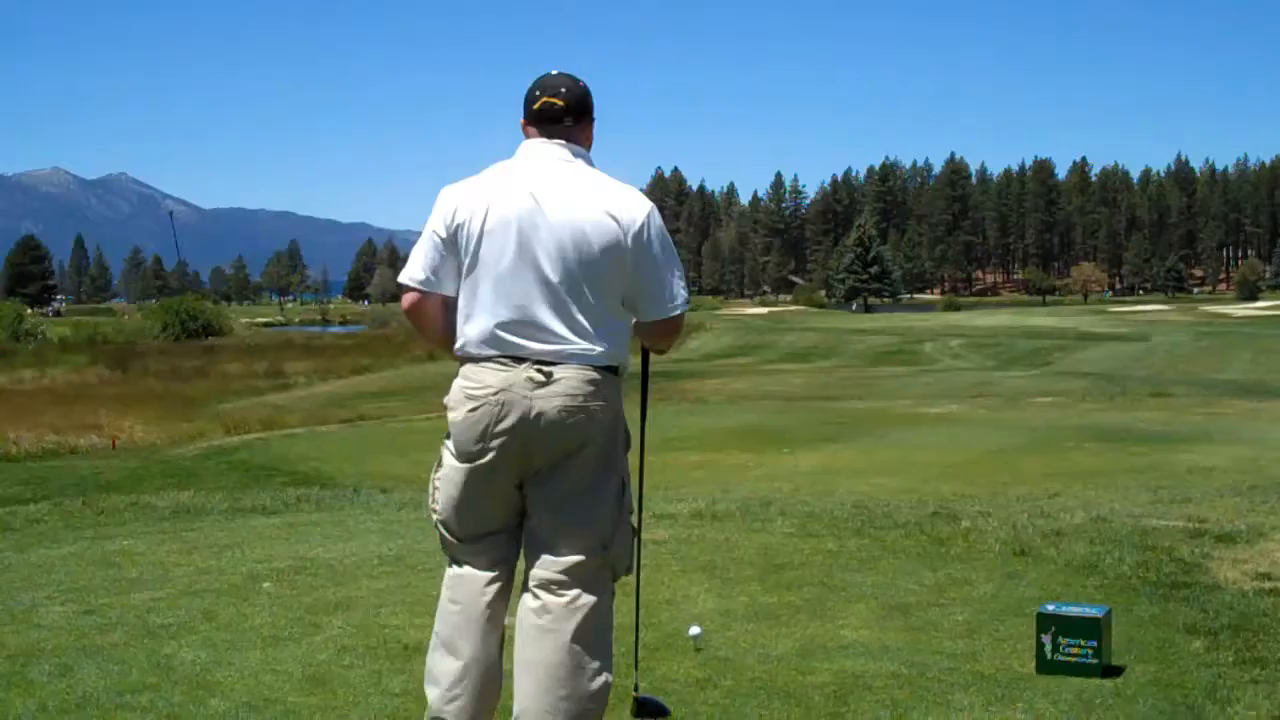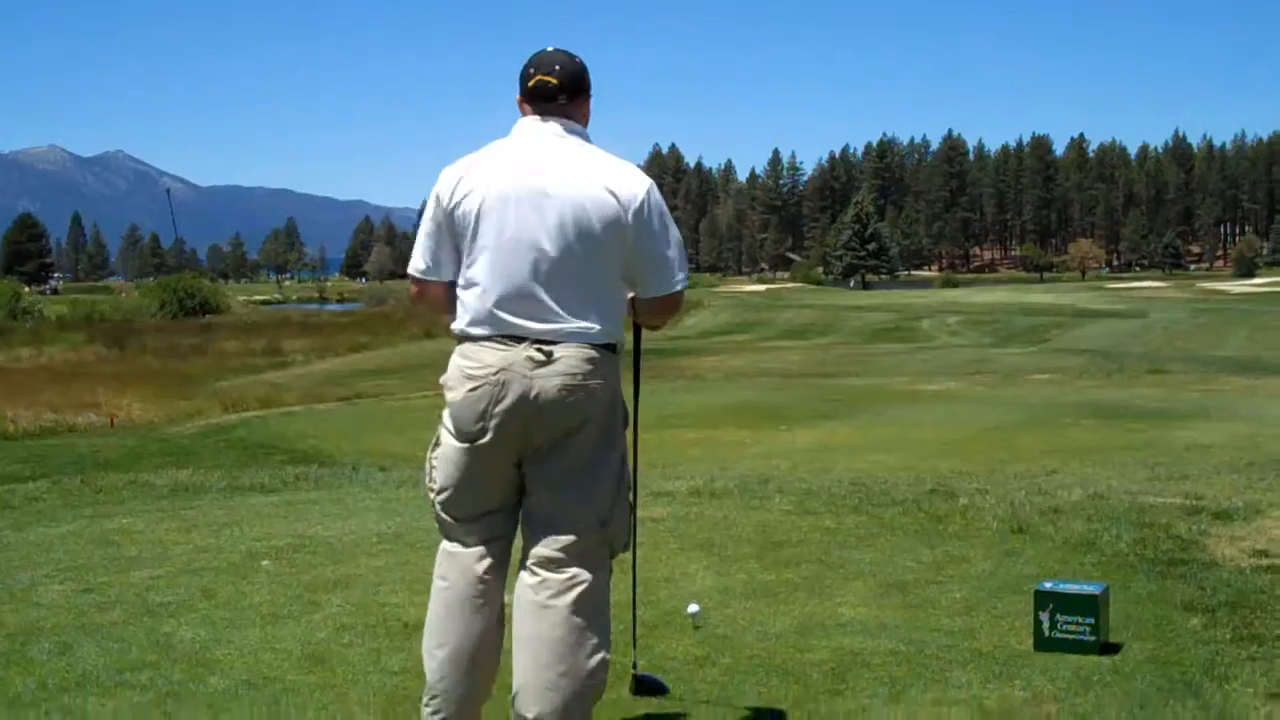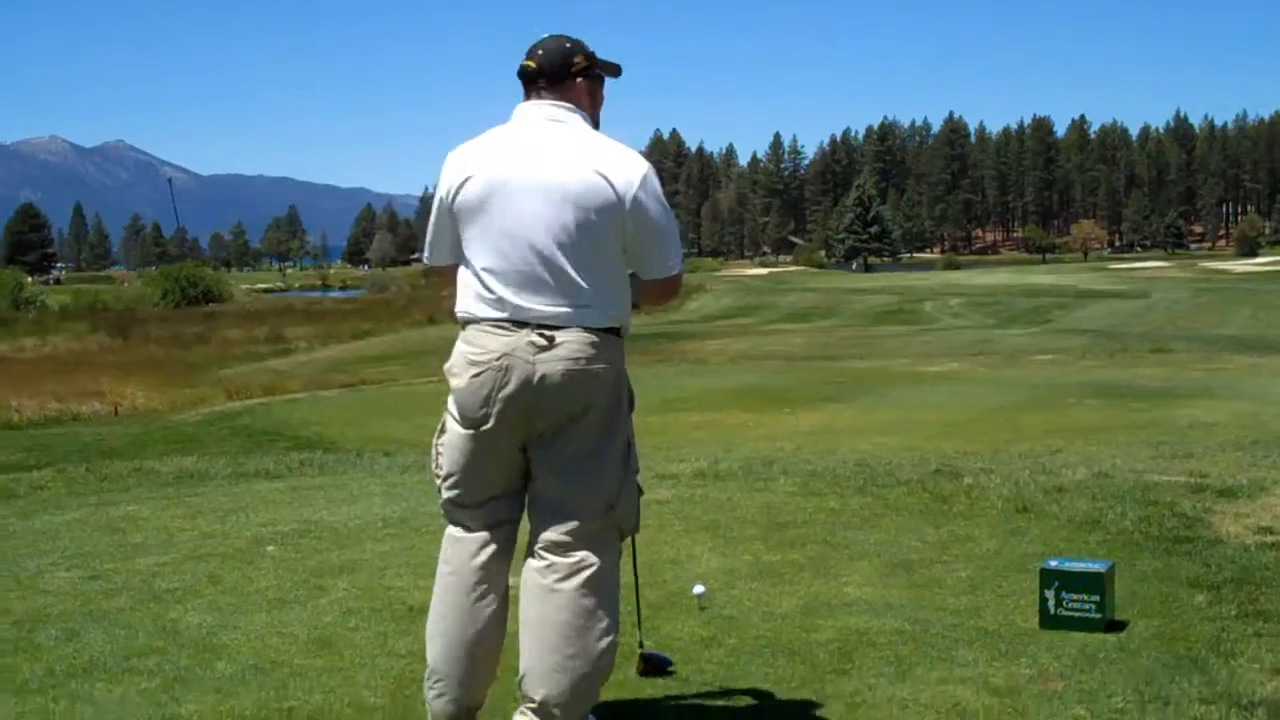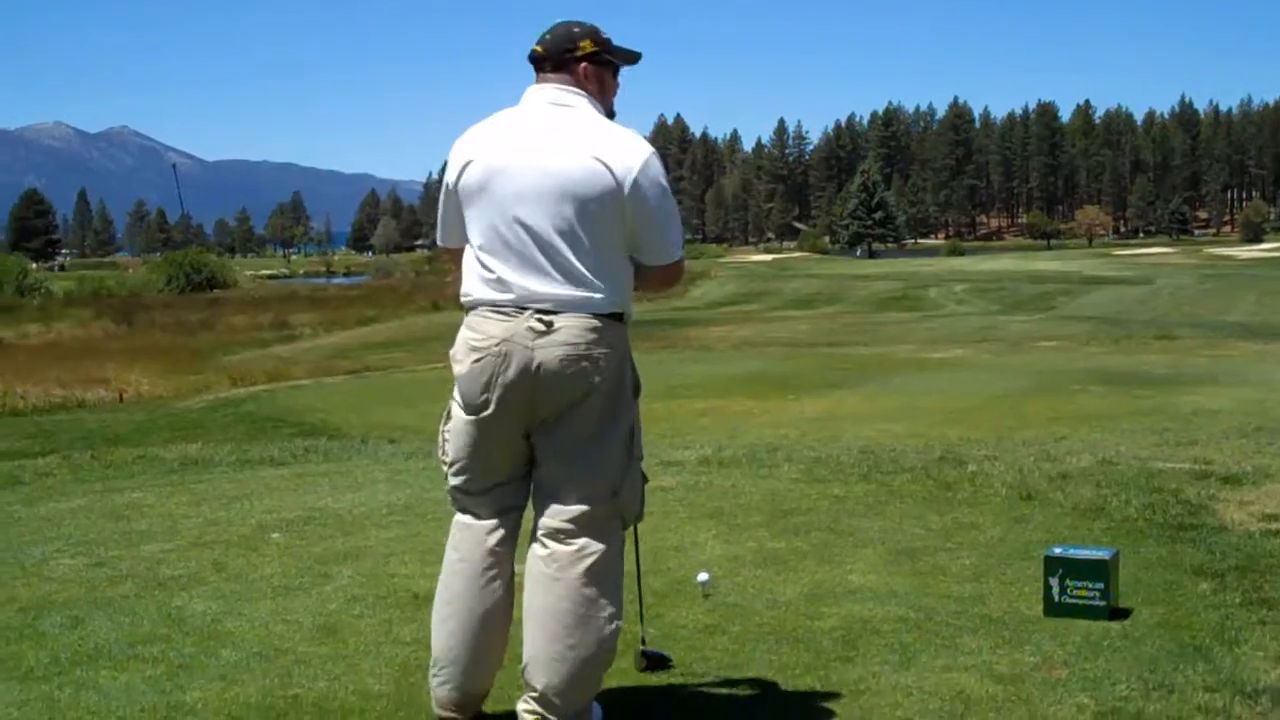
dt=0.2s
person 1, frame 1
left shoulder: (464, 197)
right shoulder: (629, 207)
left elbow: (420, 305)
right elbow: (664, 330)
left hip: (486, 394)
right hip: (580, 400)
left knee: (473, 570)
right knee: (569, 582)
person 1, frame 2
left shoulder: (462, 175)
right shoulder: (626, 183)
left elbow: (427, 290)
right elbow: (665, 303)
left hip: (482, 371)
right hip: (577, 377)
left knee: (468, 551)
right knee: (566, 561)
person 1, frame 3
left shoulder: (465, 161)
right shoulder: (623, 167)
left elbow: (444, 268)
right elbow: (664, 286)
left hip: (486, 355)
right hip: (580, 361)
left knee: (473, 532)
right knee: (574, 543)
person 1, frame 4
left shoulder: (472, 143)
right shoulder: (626, 152)
right elbow: (665, 271)
left hip: (489, 340)
right hip: (582, 347)
left knee: (480, 517)
right knee: (577, 527)
